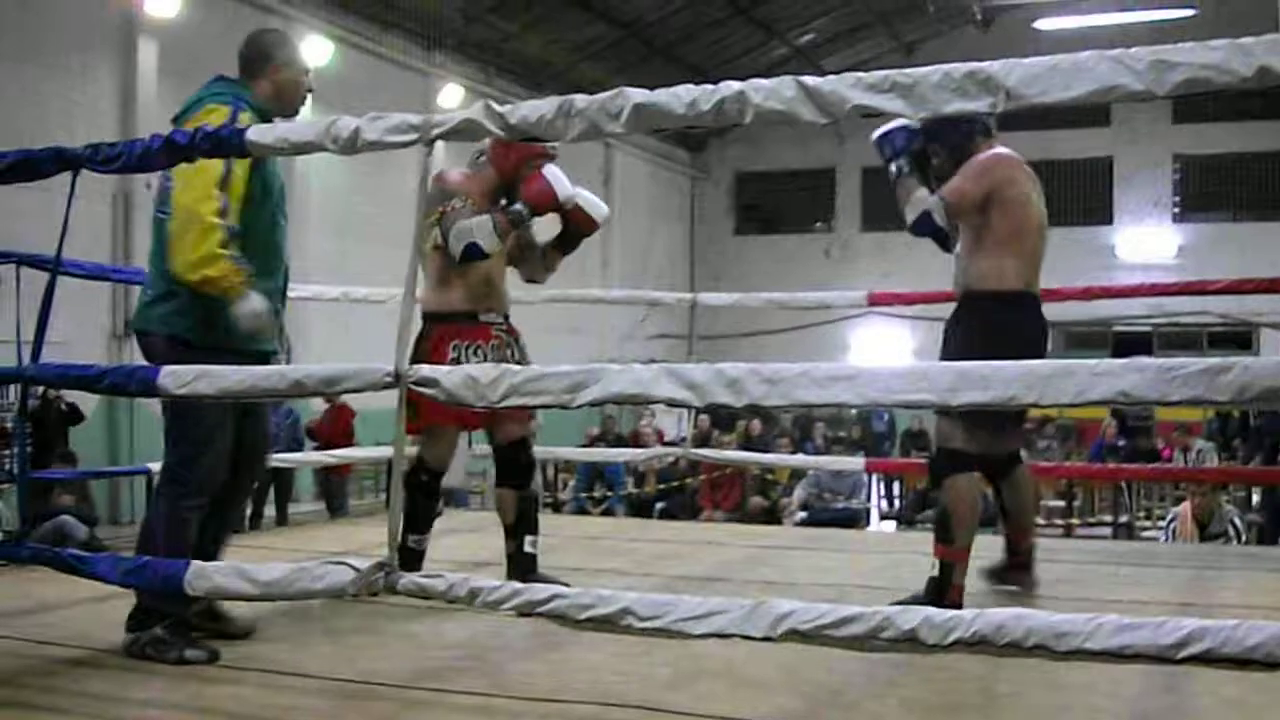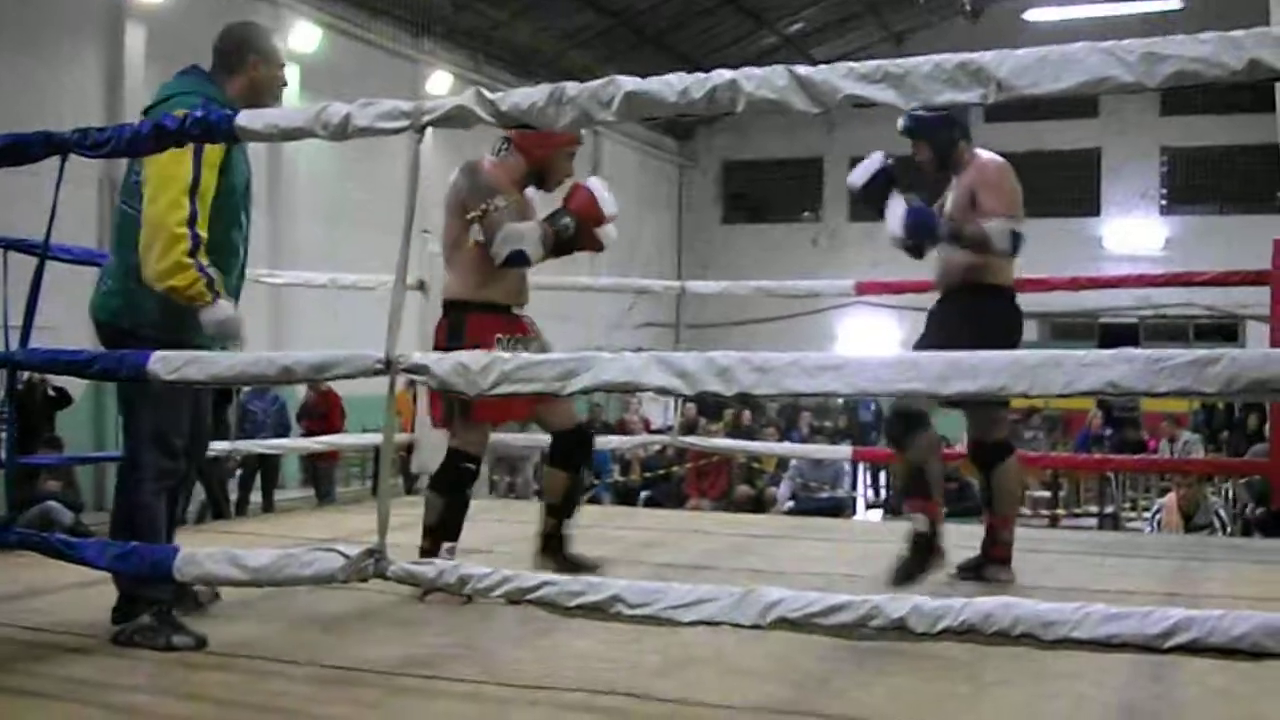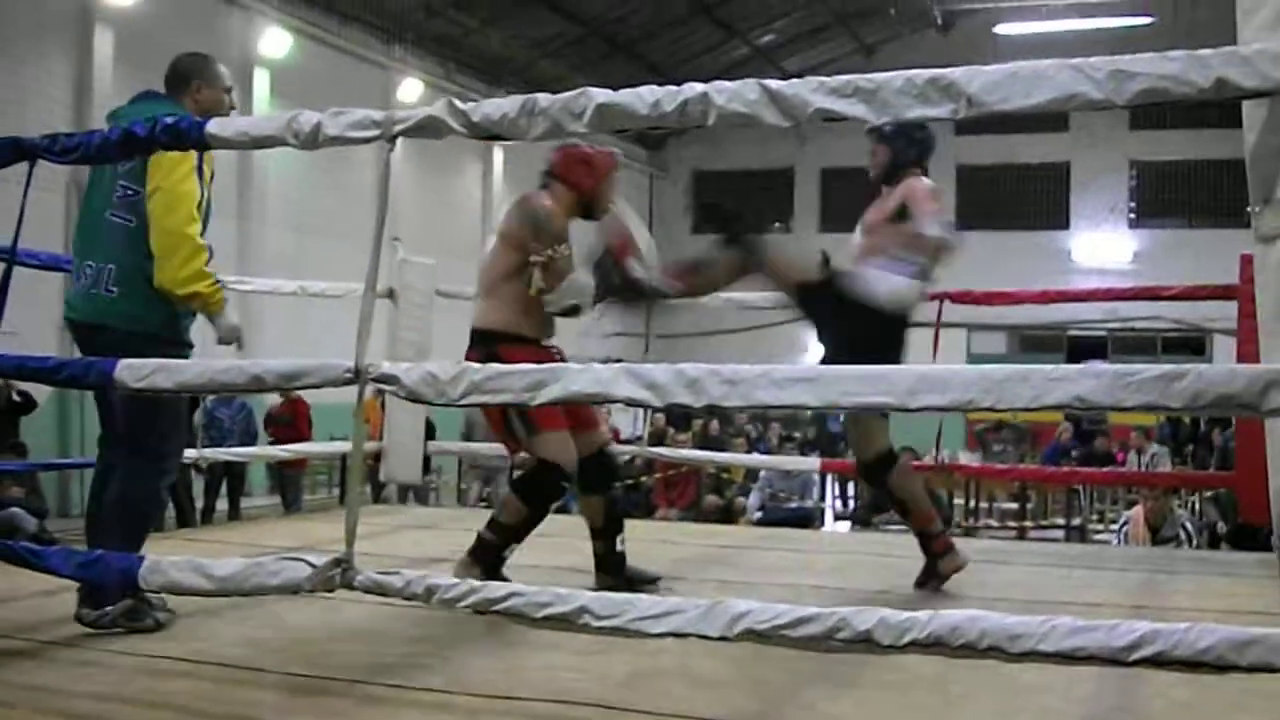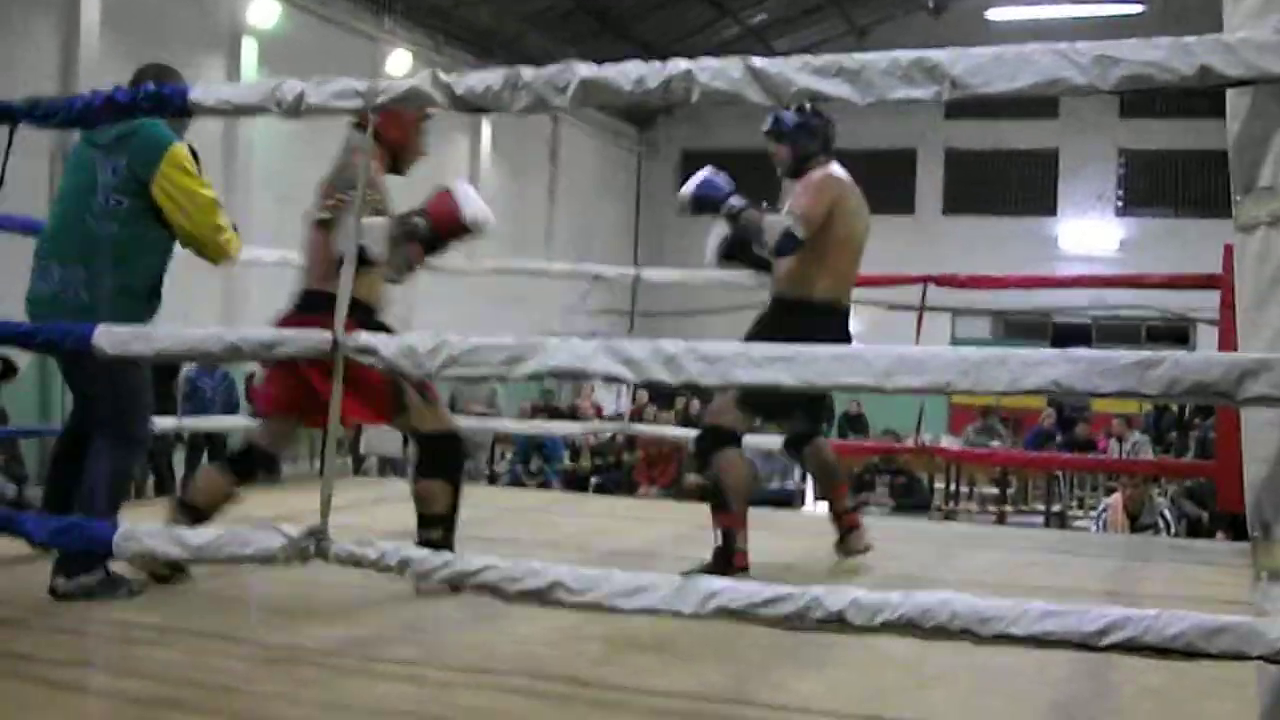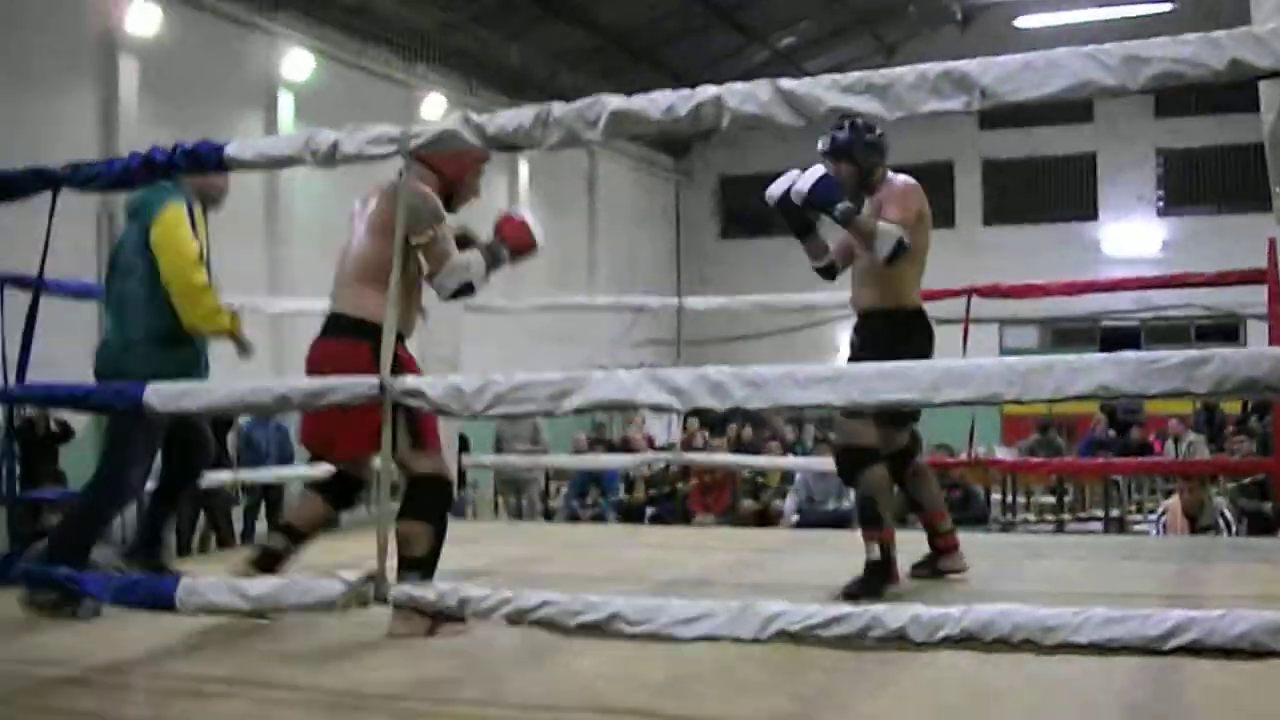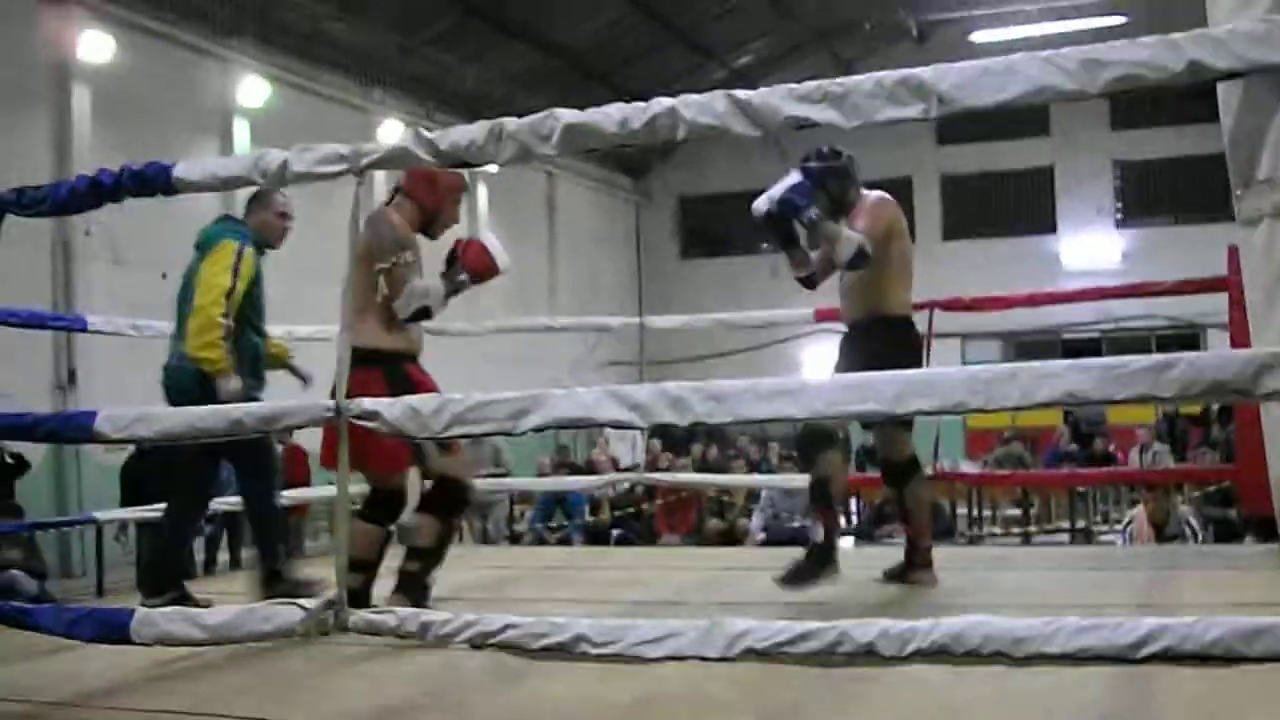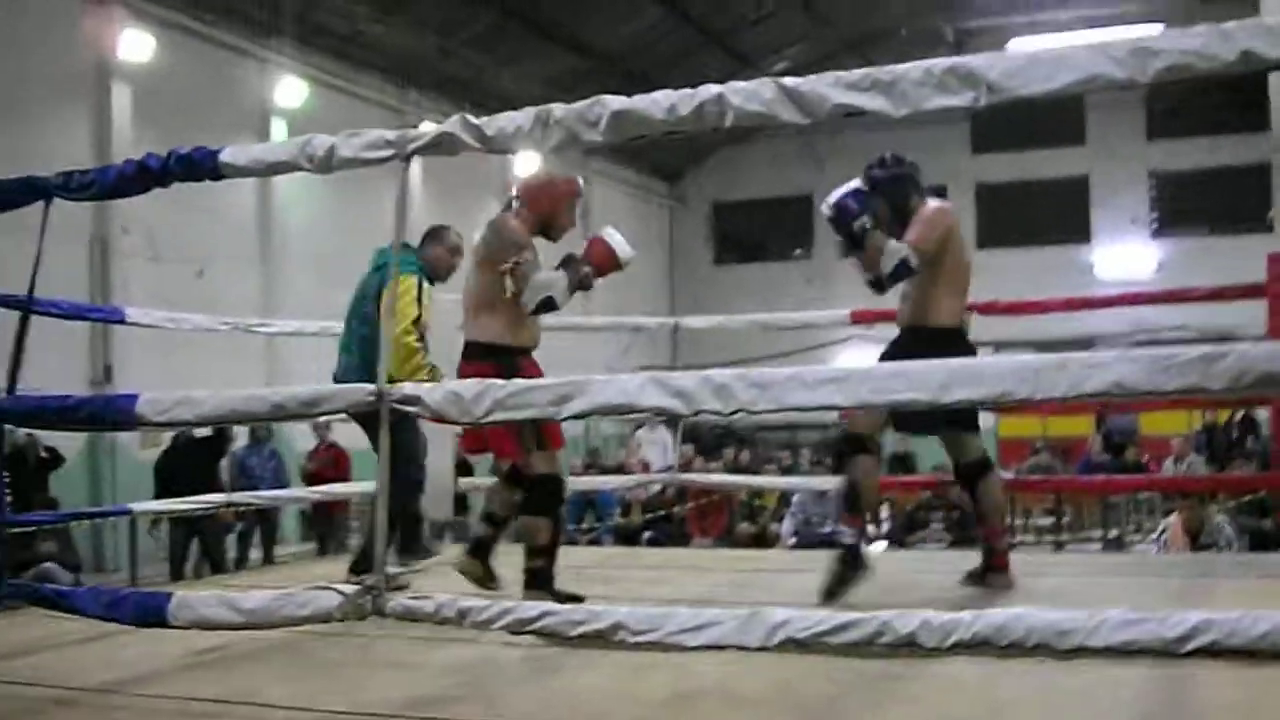
dt=0.5s
person 1, frame 1
left shoulder: (250, 132)
right shoulder: (224, 116)
right elbow: (197, 214)
left wrist: (263, 301)
right wrist: (236, 290)
left hip: (228, 338)
right hip: (198, 331)
left knee: (239, 466)
right knee: (193, 474)
left ankle: (187, 602)
right ankle: (151, 620)
person 1, frame 2
right shoulder: (194, 117)
right elbow: (168, 219)
left wrist: (217, 295)
right wrist: (203, 295)
left hip: (178, 320)
right hip: (153, 319)
left knee: (182, 449)
right knee: (153, 461)
left ankle: (156, 579)
right ankle: (139, 609)
person 1, frame 3
left shoulder: (123, 133)
right elbow: (177, 236)
right wrist: (214, 306)
left hip: (95, 310)
right hip: (142, 318)
left knee: (122, 449)
right knee: (152, 456)
left ankle: (107, 583)
right ankle: (108, 594)
person 1, frame 4
left shoulder: (92, 142)
right shoulder: (162, 147)
right elbow: (208, 232)
right wrist: (230, 241)
left hip: (54, 301)
right hip: (103, 312)
left knee: (91, 417)
right knee: (123, 435)
right ankle: (80, 565)
person 1, frame 5
left shoulder: (147, 215)
right shoulder: (174, 209)
right elbow: (189, 284)
right wrist: (231, 326)
left hip: (160, 366)
right hip: (147, 367)
left knee: (190, 453)
right knee: (121, 476)
left ankle: (146, 553)
right ankle: (51, 579)
person 1, frame 6
left shoulder: (234, 250)
right shoulder: (234, 247)
right elbow: (209, 311)
left wrist: (283, 358)
right wrist: (223, 371)
left hip: (192, 384)
right hip: (215, 387)
left knee: (193, 489)
right knee: (262, 480)
left ankle: (161, 584)
right ankle: (273, 578)
person 1, frame 7
left shoulder: (386, 270)
right shoulder: (410, 278)
right elbow: (401, 338)
right wrist: (430, 380)
left hip: (357, 383)
right hip: (378, 387)
left knee: (409, 467)
right knee: (405, 478)
left ankle: (410, 543)
right ankle: (364, 567)
person 2, frame 1
left shoulder: (990, 165)
right shoulder: (1009, 172)
left elbow: (925, 221)
right elbow: (945, 231)
left wrist: (902, 166)
right wrist: (922, 175)
left hip: (990, 321)
right hip: (1020, 323)
left knee: (954, 454)
right knee: (998, 450)
left ankle: (948, 590)
right ankle: (1020, 561)
person 2, frame 2
left shoulder: (988, 169)
right shoulder: (960, 181)
left elbow: (1007, 238)
right elbow: (920, 244)
left wrist: (940, 229)
right wrist: (889, 203)
left hip: (979, 310)
right hip: (969, 311)
left knee: (908, 410)
right knee: (992, 438)
left ankle: (925, 536)
right ankle: (997, 556)
person 2, frame 3
left shoulder: (919, 189)
right shoulder: (898, 195)
left elbow: (939, 237)
left wrist: (907, 263)
left hip: (861, 321)
right hip: (875, 328)
left knee: (752, 255)
right knee: (875, 457)
left ankle: (650, 283)
right ankle: (940, 551)
person 2, frame 4
left shoulder: (822, 181)
right shoulder: (848, 191)
left elbow: (786, 240)
left wrist: (729, 205)
right wrist: (753, 257)
left hip: (795, 324)
right hip: (828, 330)
left knee: (719, 426)
right knee: (805, 432)
left ankle: (731, 557)
right ankle: (849, 527)
person 2, frame 5
left shoulder: (901, 191)
right shoulder: (870, 203)
left elbow: (891, 249)
right elbow: (829, 267)
left wrist: (838, 207)
right wrist: (803, 225)
left hip: (894, 331)
right hip: (881, 332)
left knee: (856, 442)
right knee: (897, 445)
left ankle: (881, 565)
right ankle: (945, 550)
person 2, frame 6
left shoulder: (876, 205)
right shoulder: (850, 219)
left elbow: (855, 256)
right elbow: (810, 277)
left wrist: (809, 214)
right wrist: (788, 234)
left hip: (885, 338)
right hip: (870, 340)
left knee: (821, 425)
right knee: (896, 453)
left ankle: (824, 548)
right ankle: (919, 560)
person 2, frame 7
left shoulder: (934, 214)
right shoulder: (923, 224)
left elbow: (898, 267)
right elbow: (880, 280)
left wrist: (863, 224)
right wrist: (856, 238)
left hip: (927, 346)
right hip: (949, 349)
left knee: (857, 427)
right knee: (971, 456)
left ankle: (853, 550)
right ankle: (997, 564)
person 3, frame 1
left shoulder: (506, 206)
right shoulder: (449, 186)
left elbow: (536, 269)
right elbow: (465, 245)
left wrist: (573, 232)
right wrist: (524, 208)
left hip: (501, 337)
right hip: (451, 338)
left knee: (517, 455)
right knee: (434, 461)
left ankle: (522, 567)
right ankle: (409, 562)
person 3, frame 2
left shoulder: (519, 195)
right shoulder: (479, 175)
right elbow: (509, 250)
left wrist: (570, 241)
right wrist: (568, 218)
left hip: (517, 330)
right hip: (474, 329)
left knee: (574, 434)
right knee: (466, 454)
left ankle: (553, 547)
right ankle: (431, 566)
person 3, frame 3
left shoulder: (553, 219)
right shoulder: (538, 214)
left elbow: (563, 292)
right elbow: (562, 296)
left hip: (531, 353)
right hip: (501, 356)
left knee: (597, 456)
right knee: (559, 465)
left ankle: (612, 567)
right ankle: (481, 562)
person 3, frame 4
left shoulder: (357, 169)
right shoulder: (359, 166)
left elbow: (385, 263)
right elbow: (351, 248)
left wrist: (432, 234)
right wrist: (423, 222)
left hip: (307, 322)
right hip: (341, 326)
left knee: (256, 451)
right knee: (439, 436)
person 3, frame 5
left shoulder: (378, 198)
right shoulder: (416, 198)
right elbow: (453, 280)
left wrist: (461, 252)
right wrist: (499, 250)
left hip: (334, 345)
right hip: (368, 353)
left knee: (350, 474)
right knee: (430, 477)
left ankle: (264, 565)
right ankle: (414, 605)
person 3, frame 6
left shoulder: (381, 230)
right shoulder: (389, 226)
right elbow: (412, 304)
left wrist: (451, 277)
right wrist: (464, 275)
left hip: (364, 372)
right hip: (385, 375)
left knee: (387, 492)
right knee: (454, 480)
left ankle: (355, 603)
right ankle: (409, 591)
person 3, frame 7
left shoulder: (511, 238)
right shoulder: (504, 232)
right elbow: (539, 298)
left wrist: (571, 273)
right wrist: (586, 269)
left hip: (493, 364)
right hip: (501, 365)
left knee: (521, 468)
right knee: (544, 473)
left ankle: (478, 552)
right ankle: (537, 584)
